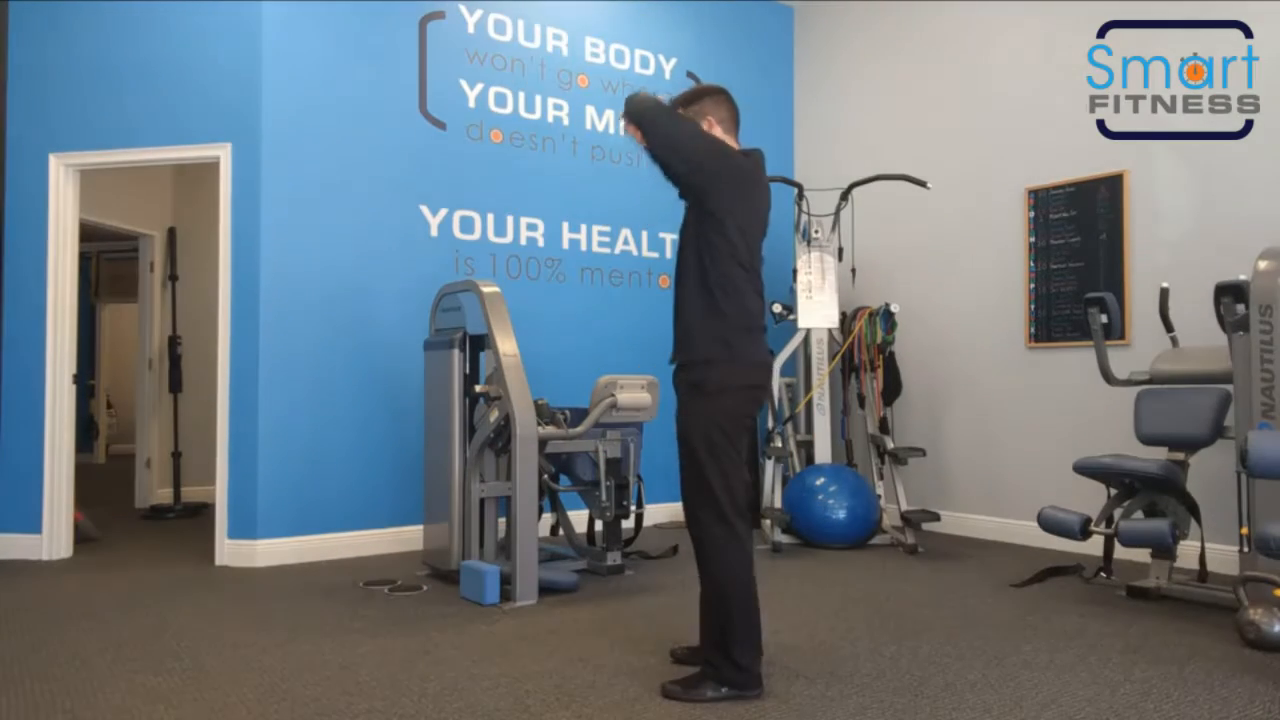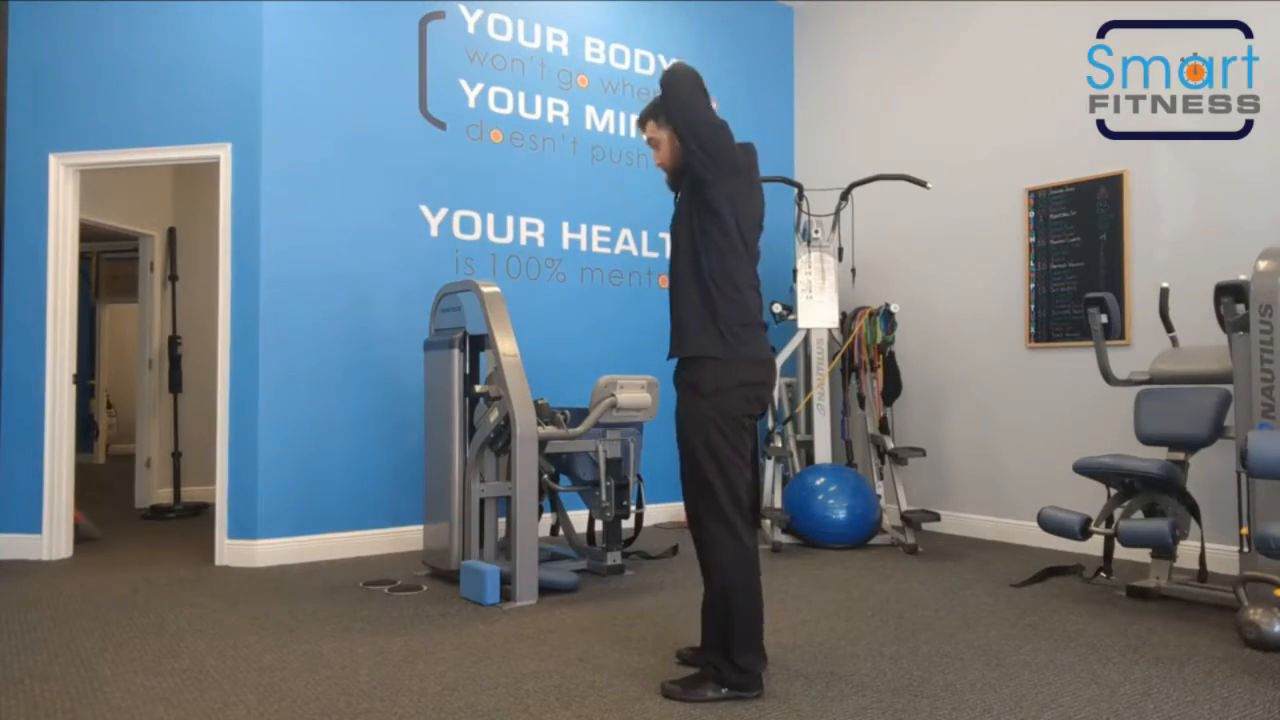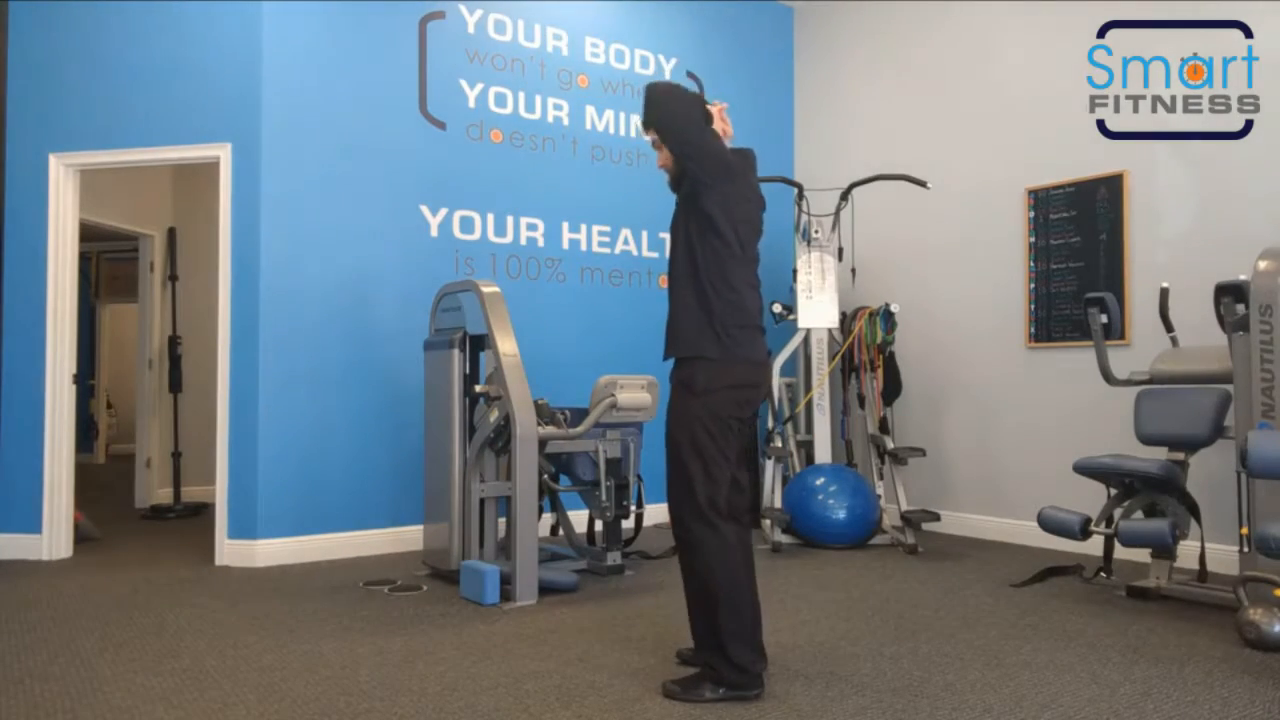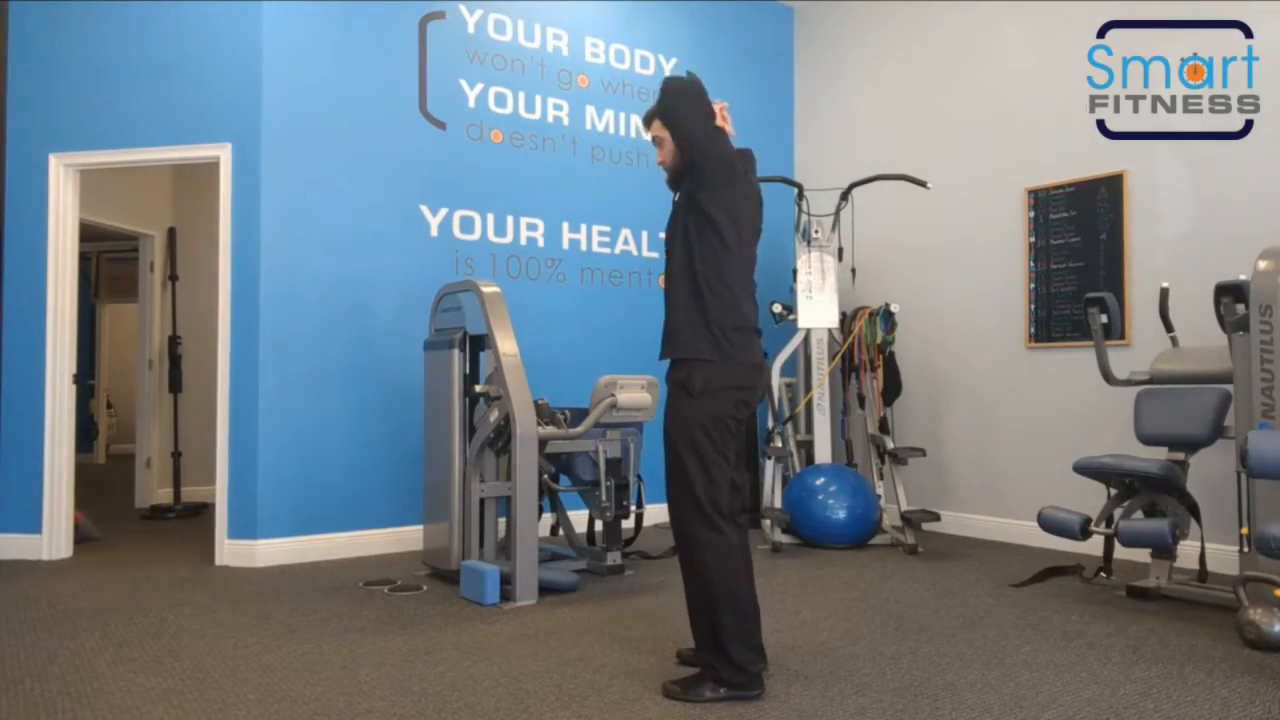
dt=0.4s
person 1, frame 1
left shoulder: (727, 171)
right shoulder: (732, 180)
left elbow: (644, 112)
right elbow: (673, 143)
left wrist: (644, 119)
right wrist: (653, 134)
left hip: (721, 372)
right hip: (729, 366)
left knee: (717, 518)
right knee: (723, 514)
left ankle: (734, 669)
right ankle: (724, 644)
person 1, frame 2
left shoulder: (718, 165)
right shoulder: (727, 174)
left elbow: (679, 82)
left wrist: (689, 97)
right wrist: (689, 103)
left hip: (720, 369)
right hip: (734, 364)
left knee: (719, 518)
right knee: (728, 514)
left ankle: (735, 669)
right ankle: (733, 647)
person 1, frame 3
left shoulder: (716, 170)
right shoulder: (731, 179)
left elbow: (657, 101)
right elbow: (683, 138)
left wrist: (704, 118)
right wrist: (708, 122)
left hip: (713, 370)
right hip: (736, 365)
left knee: (702, 516)
right knee: (723, 512)
left ankle: (734, 669)
right ankle: (734, 648)
person 1, frame 4
left shoulder: (716, 172)
right shoulder: (726, 179)
left elbow: (682, 91)
left wrist: (706, 123)
right wrist: (705, 125)
left hip: (710, 371)
right hip: (726, 365)
left knee: (703, 517)
right knee: (718, 513)
left ankle: (735, 669)
right ankle: (732, 646)
